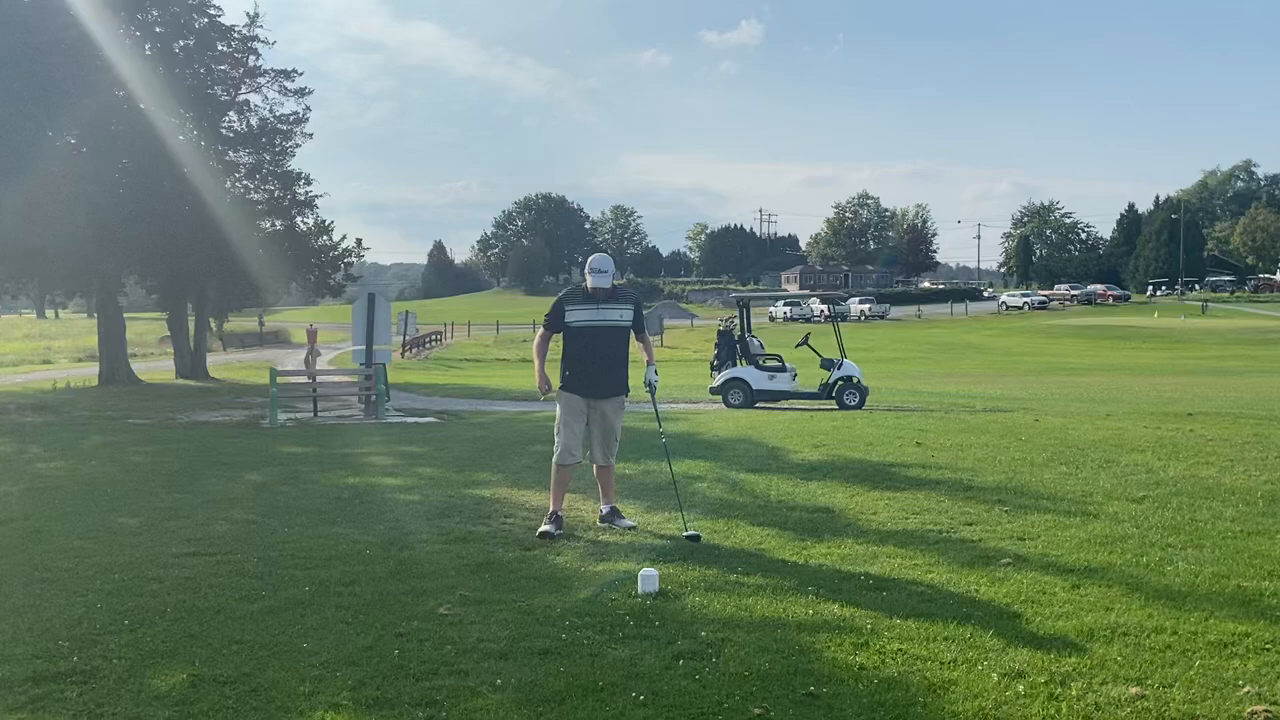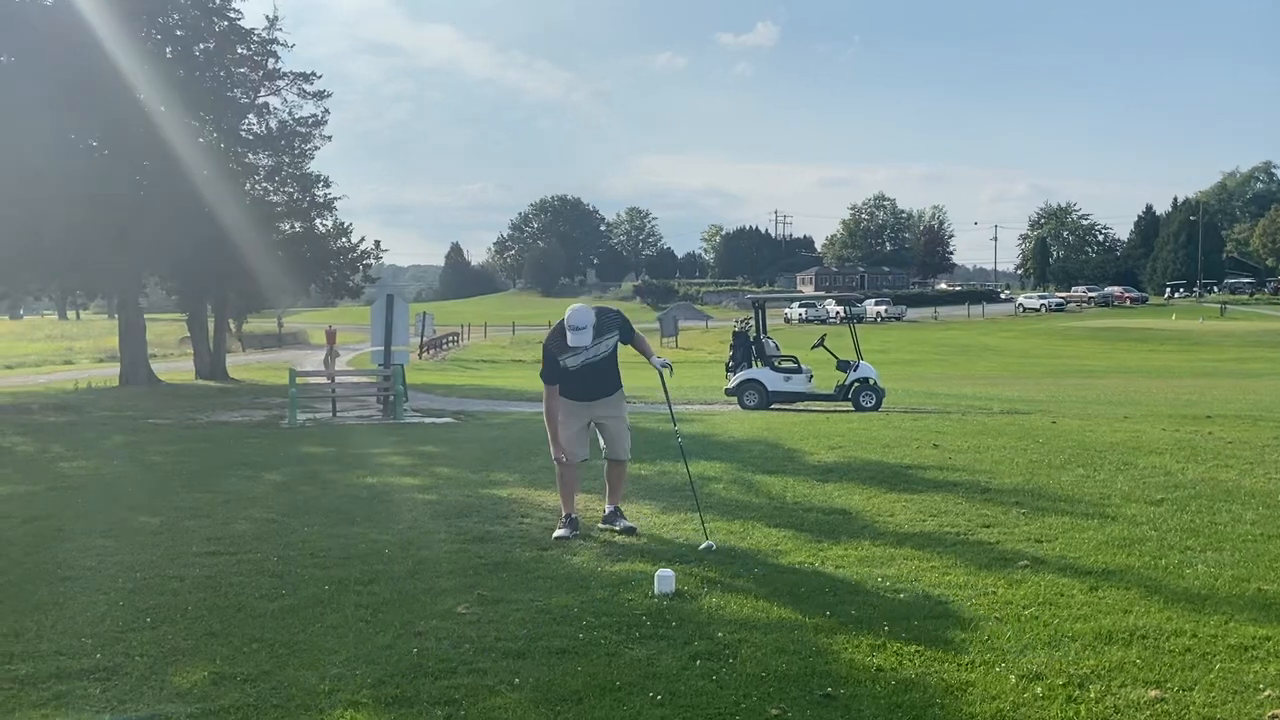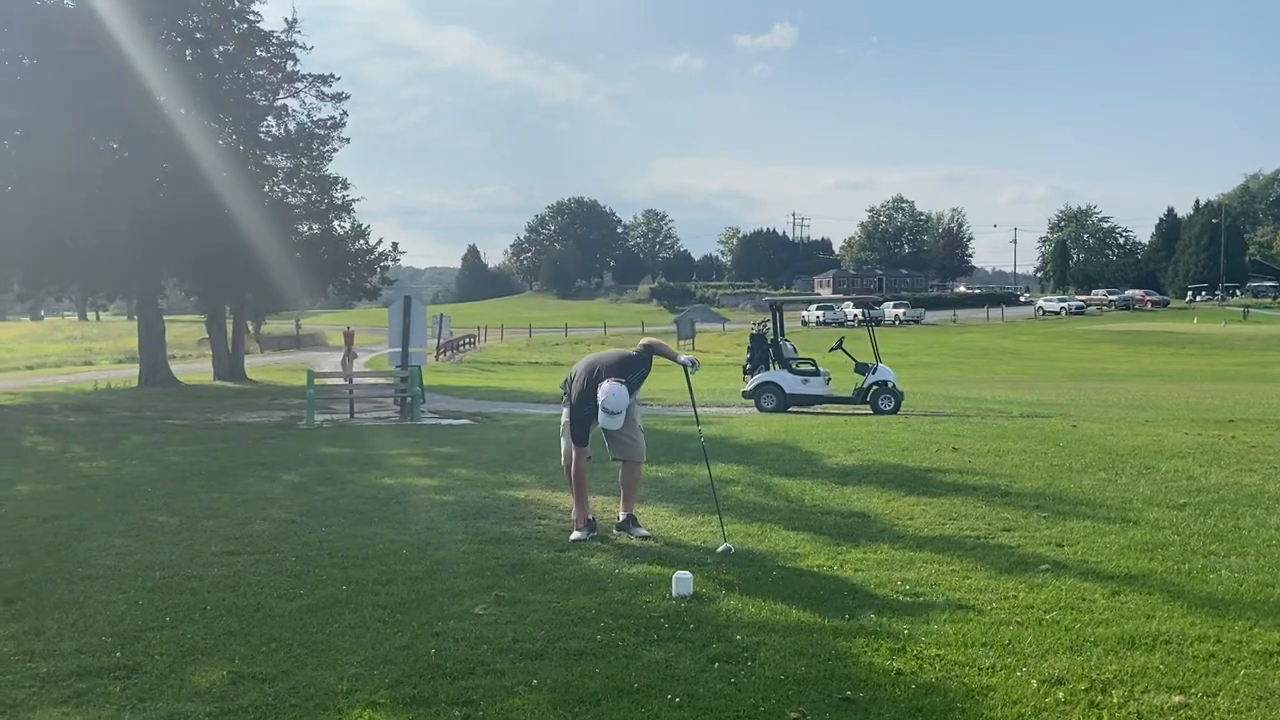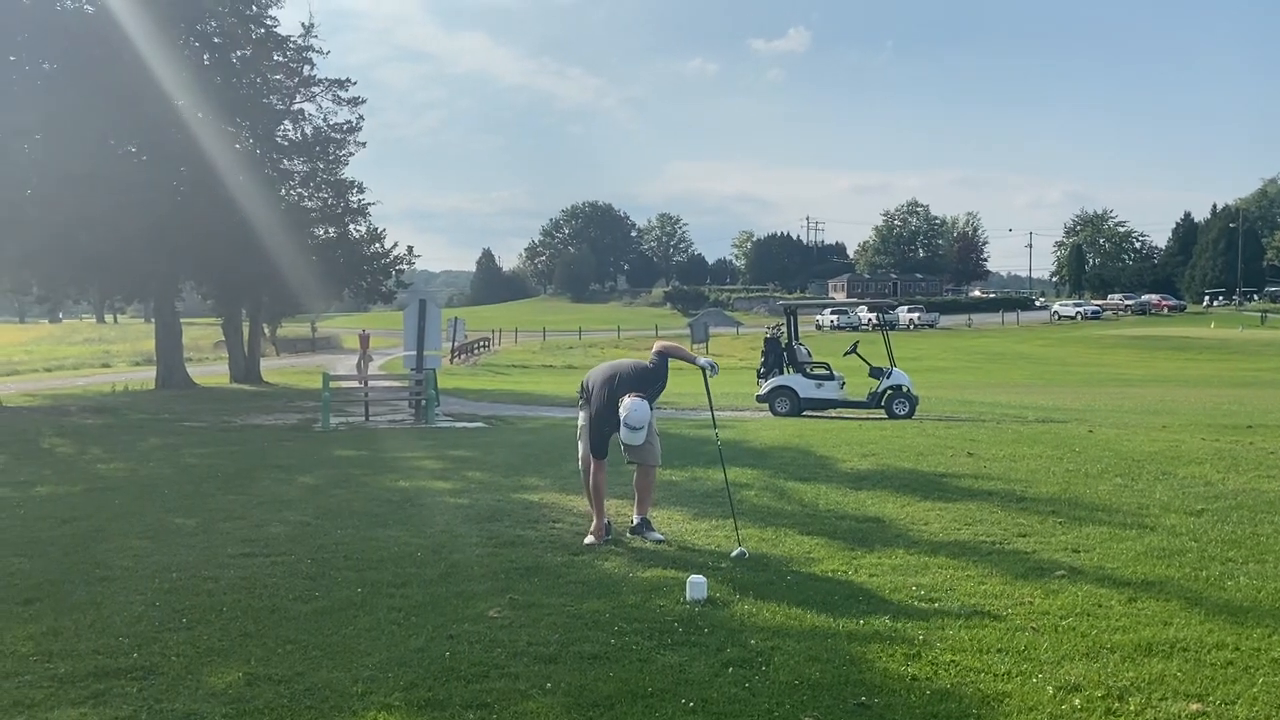
dt=0.5s
person 1, frame 1
left shoulder: (629, 300)
right shoulder: (566, 300)
left elbow: (642, 336)
right elbow: (543, 335)
left wrist: (650, 365)
right wrist: (540, 371)
left hip: (612, 392)
right hip: (572, 392)
left knee: (606, 454)
right knee: (565, 454)
left ankle: (608, 510)
right ankle: (555, 515)
person 1, frame 2
left shoulder: (612, 318)
right shoulder: (554, 342)
left elbow: (634, 337)
right elbow: (550, 395)
left wrist: (652, 358)
right wrist: (554, 442)
left hip: (610, 397)
right hip: (570, 400)
left knee: (619, 452)
right knee: (568, 458)
left ankle: (612, 511)
right ankle: (569, 518)
person 1, frame 3
left shoulder: (635, 366)
right shoulder: (581, 404)
left elbow: (647, 342)
right elbow: (579, 457)
left wrist: (678, 357)
right wrist: (578, 507)
left hip: (622, 398)
right hip: (578, 395)
left knee: (635, 454)
right knee: (570, 456)
left ankle: (626, 517)
right ankle: (586, 519)
person 1, frame 4
left shoulder: (653, 377)
right shoulder: (601, 416)
left elbow: (660, 346)
right elbow: (598, 469)
left wrist: (696, 359)
right wrist: (598, 519)
left hip: (637, 399)
right hip: (593, 399)
left knee: (650, 457)
right knee: (588, 461)
left ankle: (640, 521)
right ankle: (602, 522)
